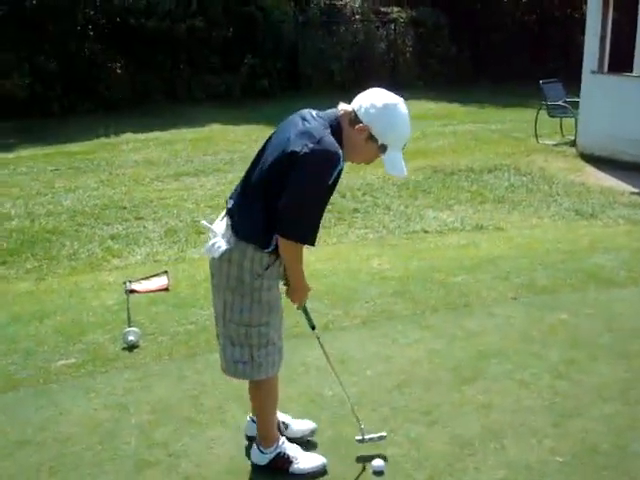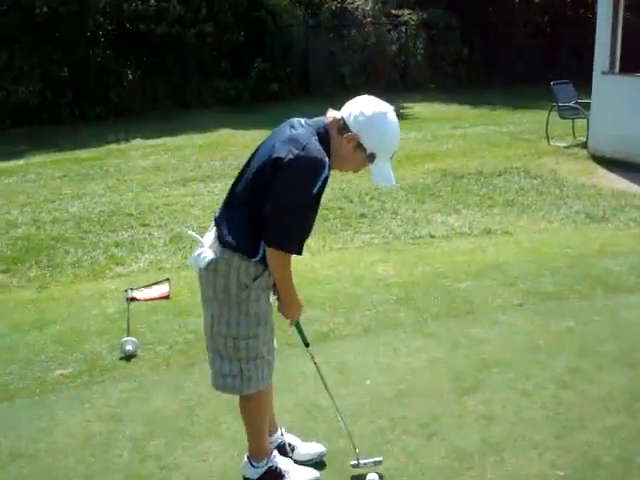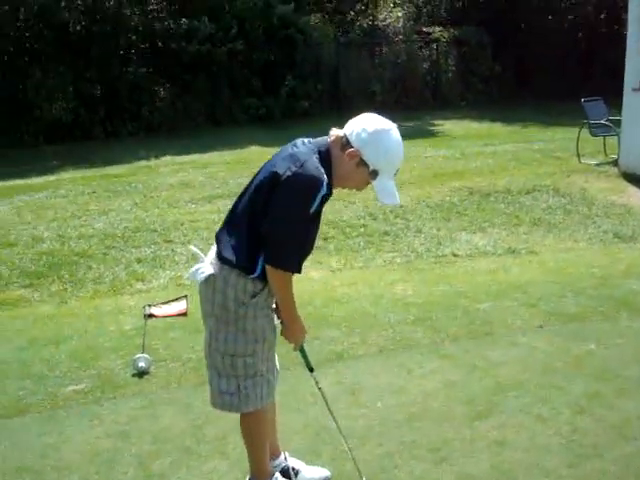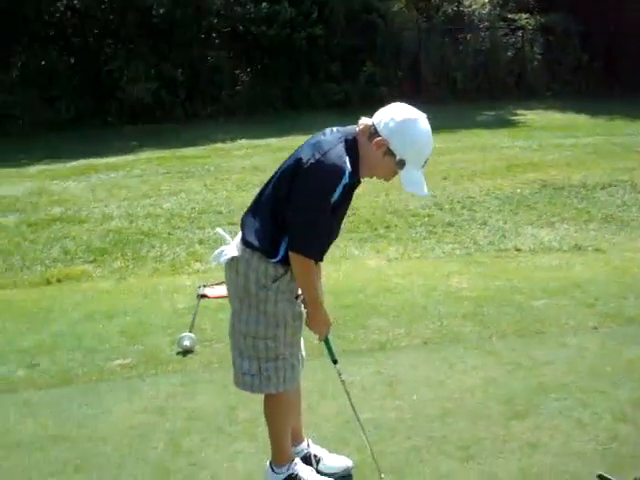
dt=0.2s
person 1, frame 1
left shoulder: (309, 119)
right shoulder: (324, 155)
right elbow: (290, 233)
left wrist: (288, 271)
right wrist: (298, 283)
left hip: (237, 235)
right hip: (249, 254)
left knee: (257, 345)
right knee: (262, 356)
left ankle: (266, 418)
right ankle: (268, 447)
person 1, frame 2
left shoulder: (301, 129)
right shoulder: (311, 162)
right elbow: (278, 243)
left wrist: (280, 287)
right wrist: (289, 297)
left hip: (233, 250)
right hip: (237, 265)
left knee: (260, 360)
right knee: (253, 370)
left ankle: (273, 438)
person 1, frame 3
left shoulder: (308, 153)
right shoulder: (308, 179)
right elbow: (279, 261)
left wrist: (283, 308)
right wrist: (291, 318)
left hip: (244, 275)
right hip: (238, 284)
left knee: (264, 379)
right knee: (253, 388)
person 1, frame 4
left shoulder: (341, 144)
right shoulder: (332, 168)
right elbow: (302, 250)
left wrist: (314, 292)
right wrist: (316, 308)
left hip: (277, 263)
right hip: (263, 269)
left knee: (290, 363)
right knee: (278, 371)
left ankle: (298, 447)
